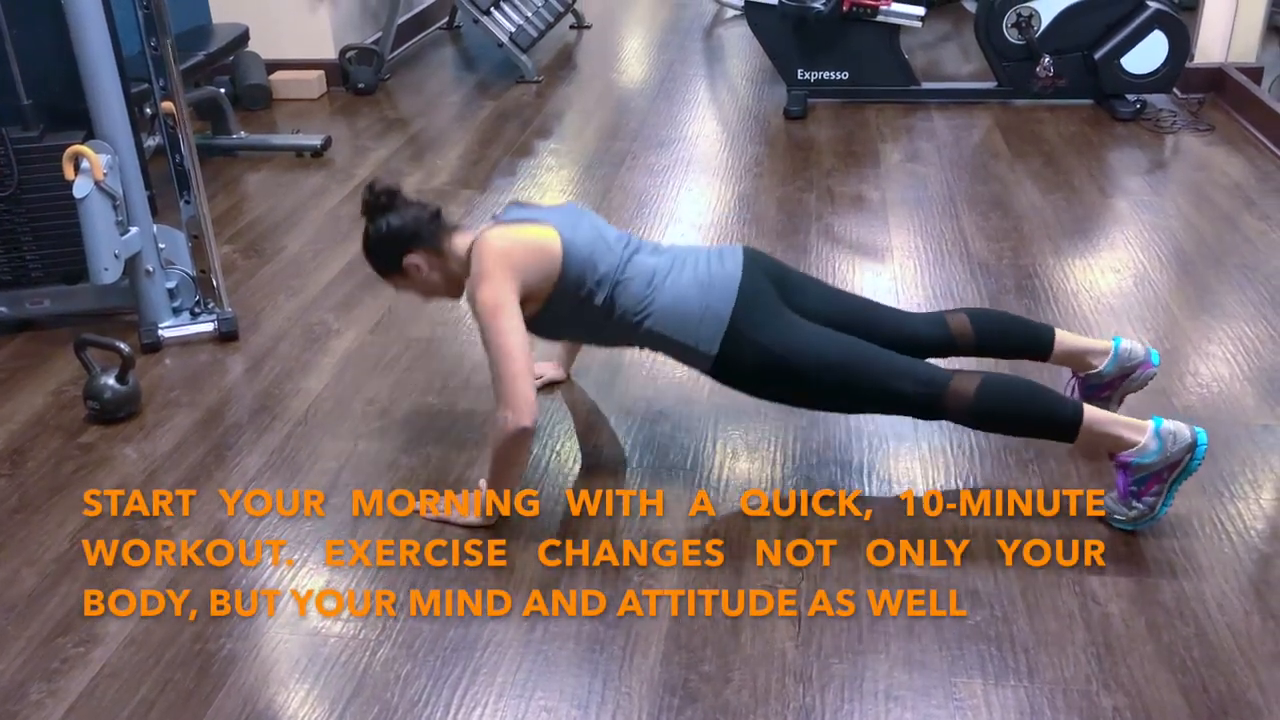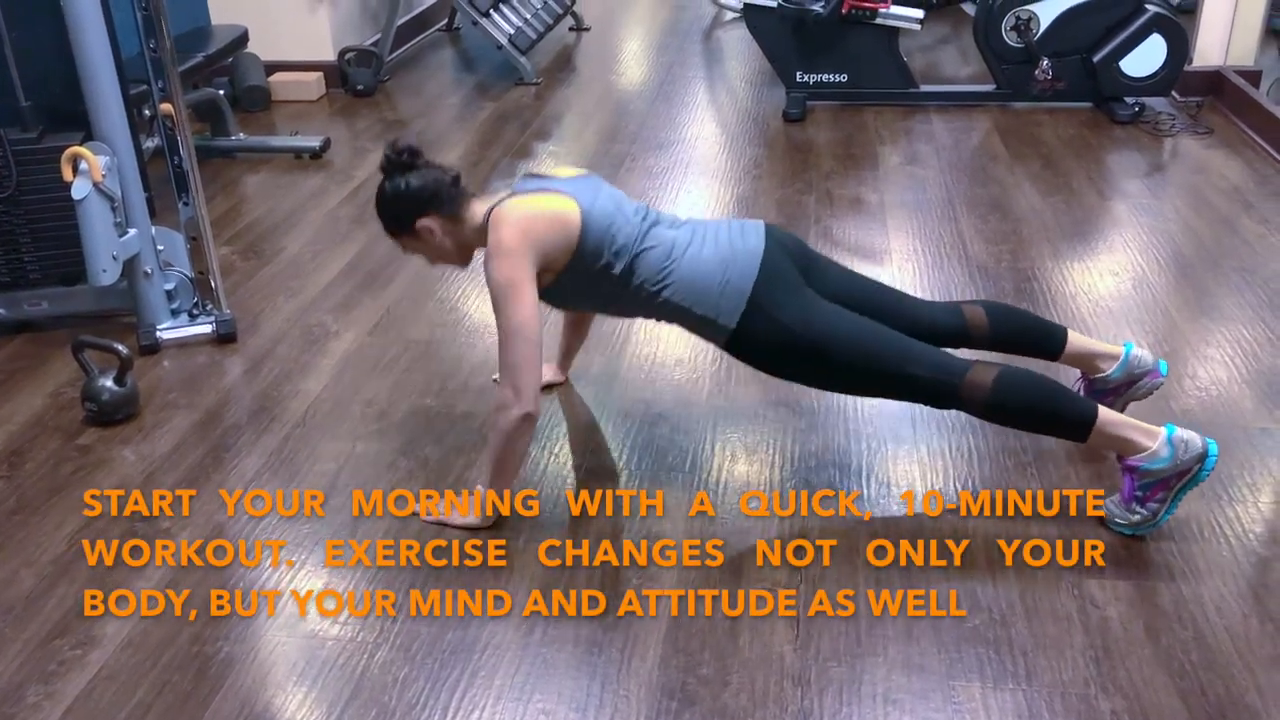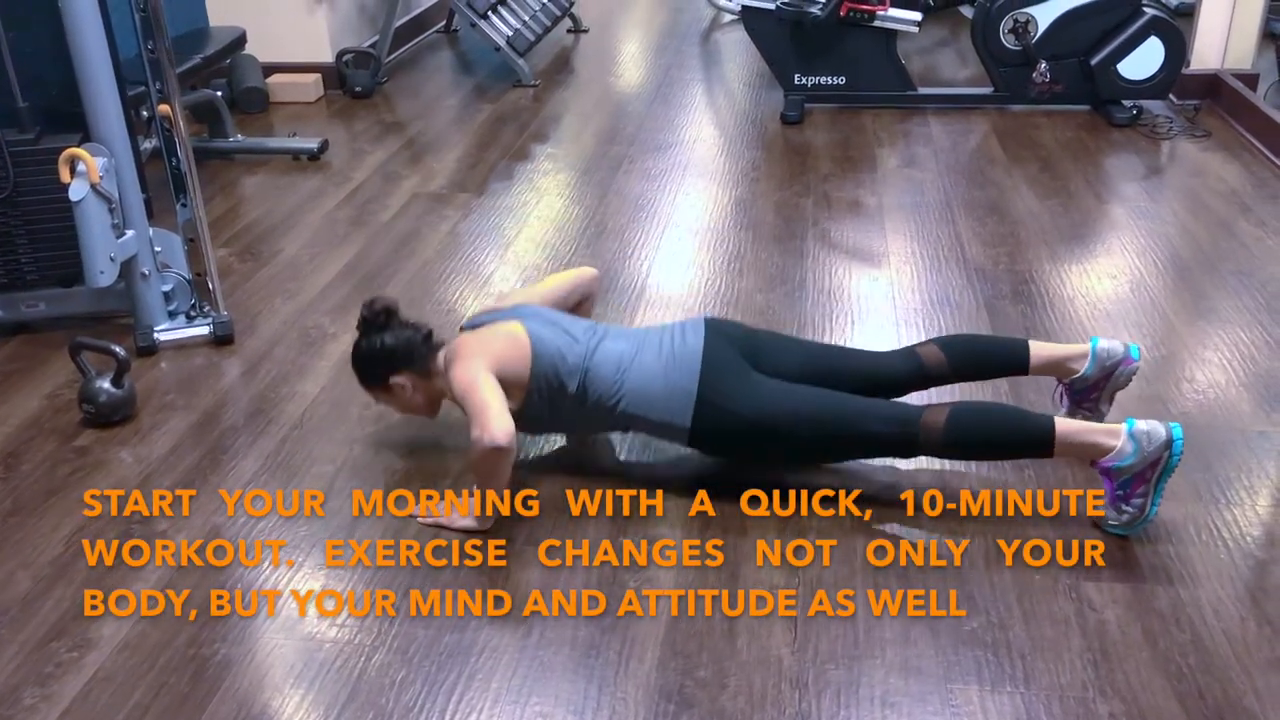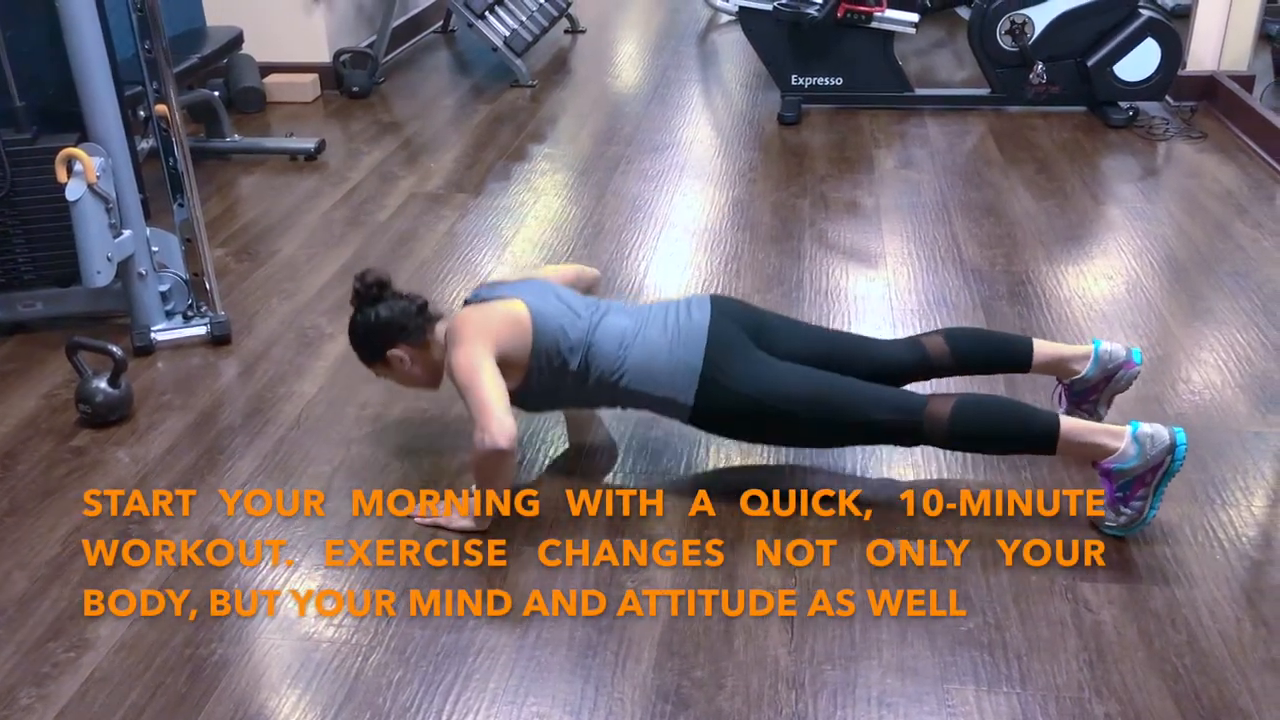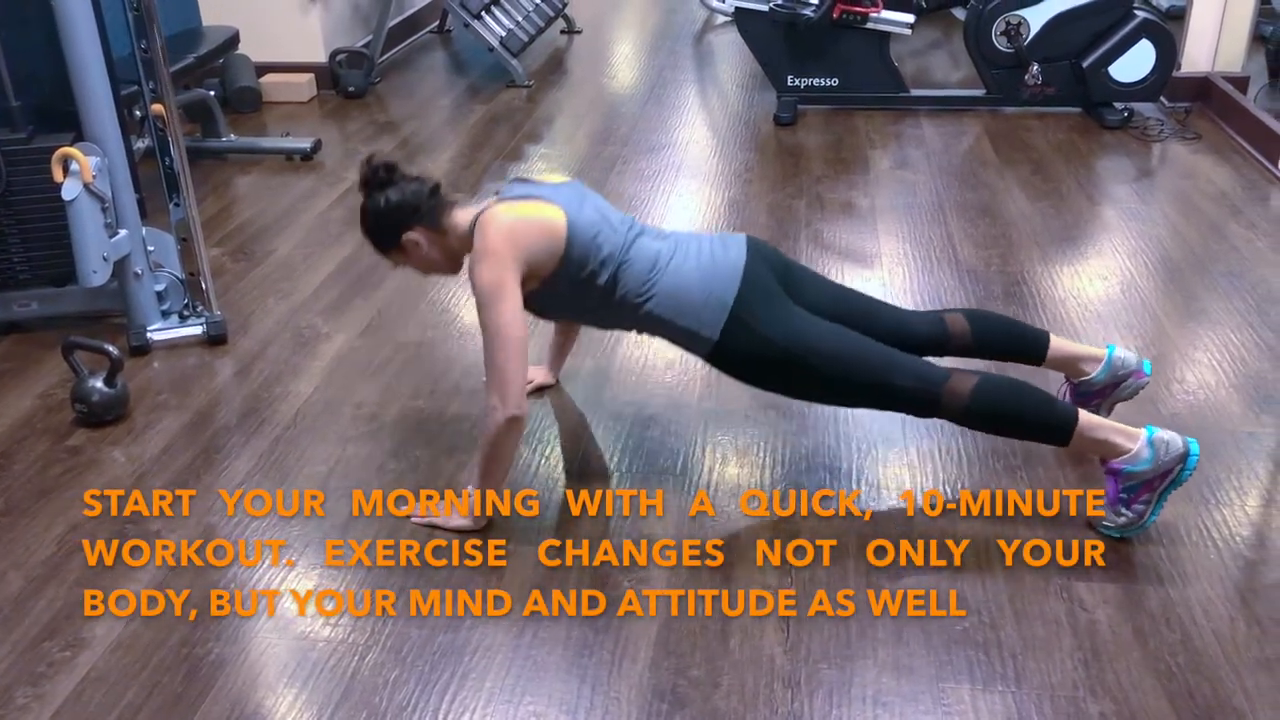
dt=0.4s
person 1, frame 1
left shoulder: (489, 273)
right shoulder: (515, 218)
left elbow: (518, 420)
left wrist: (490, 505)
right wrist: (566, 361)
left hip: (731, 332)
right hip: (735, 274)
left knee: (921, 388)
right knee: (920, 333)
left ankle: (1146, 446)
right ankle: (1106, 356)
person 1, frame 2
left shoulder: (506, 243)
right shoulder: (531, 191)
left elbow: (518, 401)
left wrist: (485, 504)
right wrist: (567, 359)
left hip: (745, 306)
right hip: (750, 249)
left knee: (937, 377)
right knee: (935, 323)
left ankle: (1157, 447)
right ankle: (1112, 360)
person 1, frame 3
left shoulder: (466, 366)
right shoulder: (497, 319)
left elbow: (495, 435)
right elbow: (586, 276)
left wrist: (484, 510)
left hip: (706, 405)
right hip: (702, 344)
left knee: (900, 426)
right knee: (890, 370)
left ankle: (1122, 443)
right ankle: (1085, 357)
person 1, frame 4
left shoulder: (464, 346)
right shoulder: (487, 299)
left elbow: (499, 441)
right elbow: (589, 276)
left wrist: (480, 512)
left hip: (709, 380)
right hip: (707, 322)
left knee: (897, 414)
right knee: (895, 359)
left ankle: (1128, 449)
right ankle: (1087, 361)
person 1, frame 5
left shoulder: (492, 251)
right shoulder: (518, 195)
left elbow: (503, 406)
left wrist: (478, 508)
right wrist: (556, 368)
left hip: (730, 320)
right hip: (738, 264)
left knee: (916, 385)
right knee: (918, 331)
left ankle: (1141, 452)
right ankle: (1098, 364)
